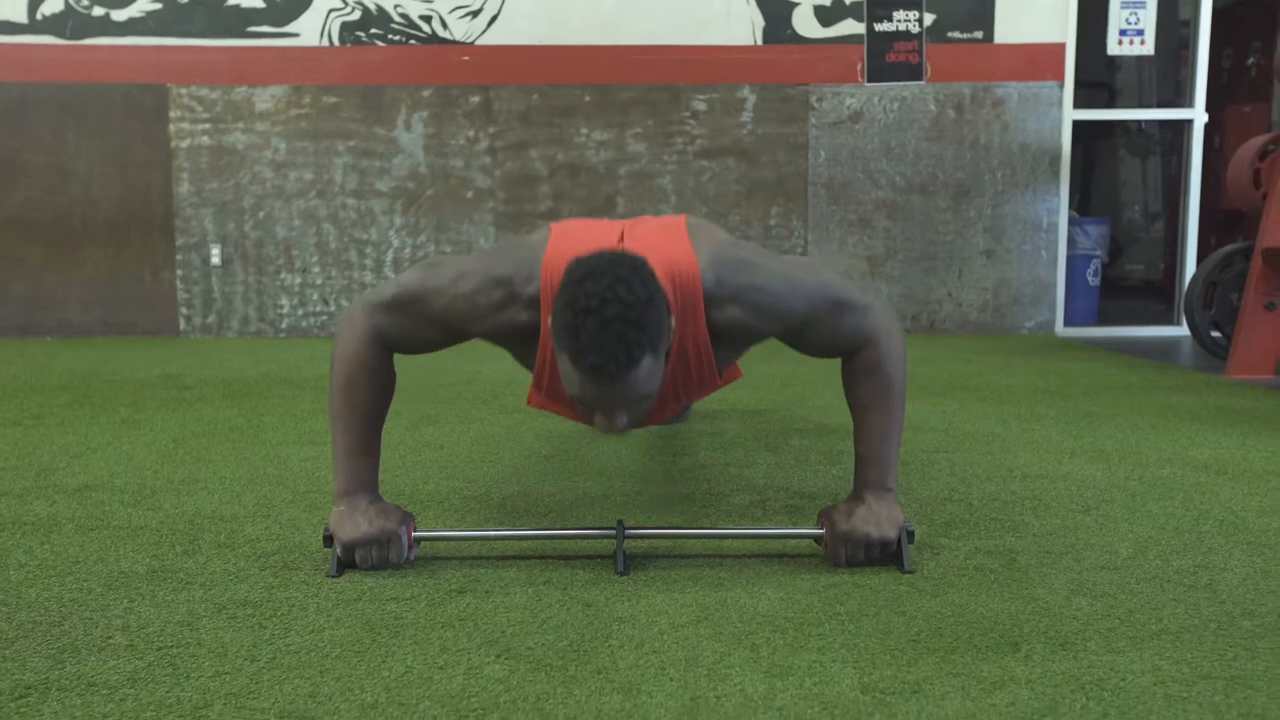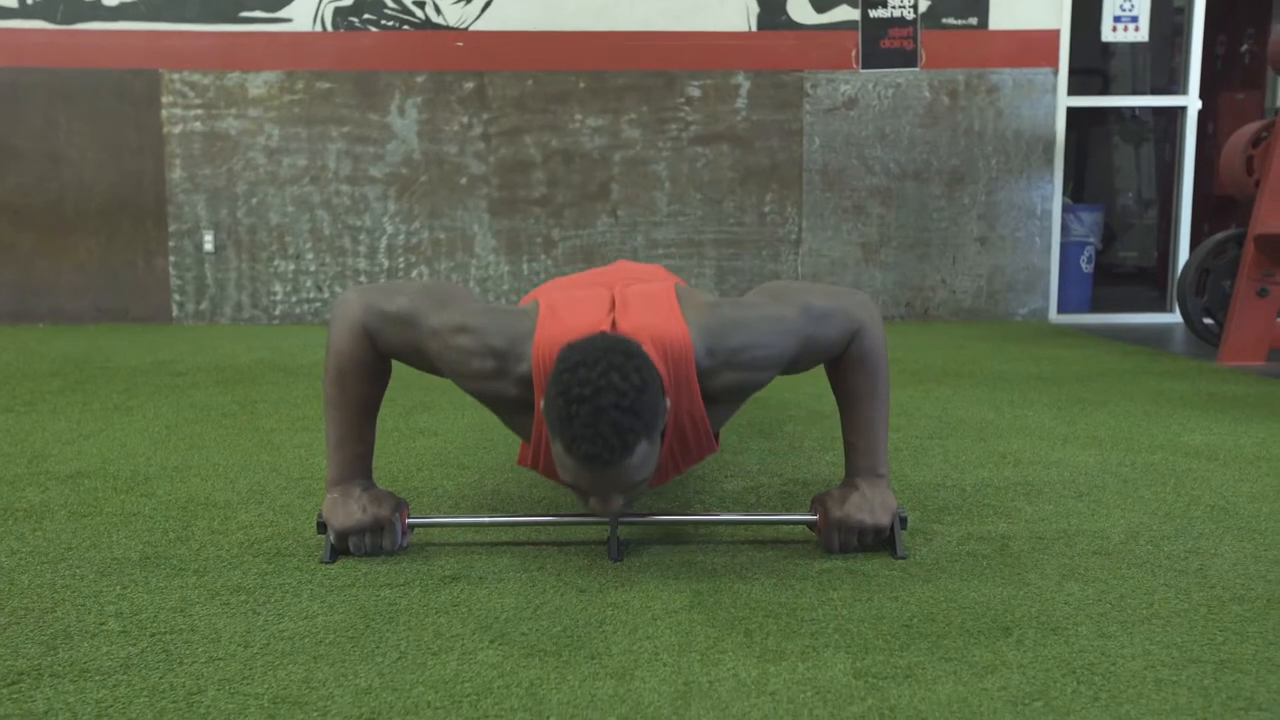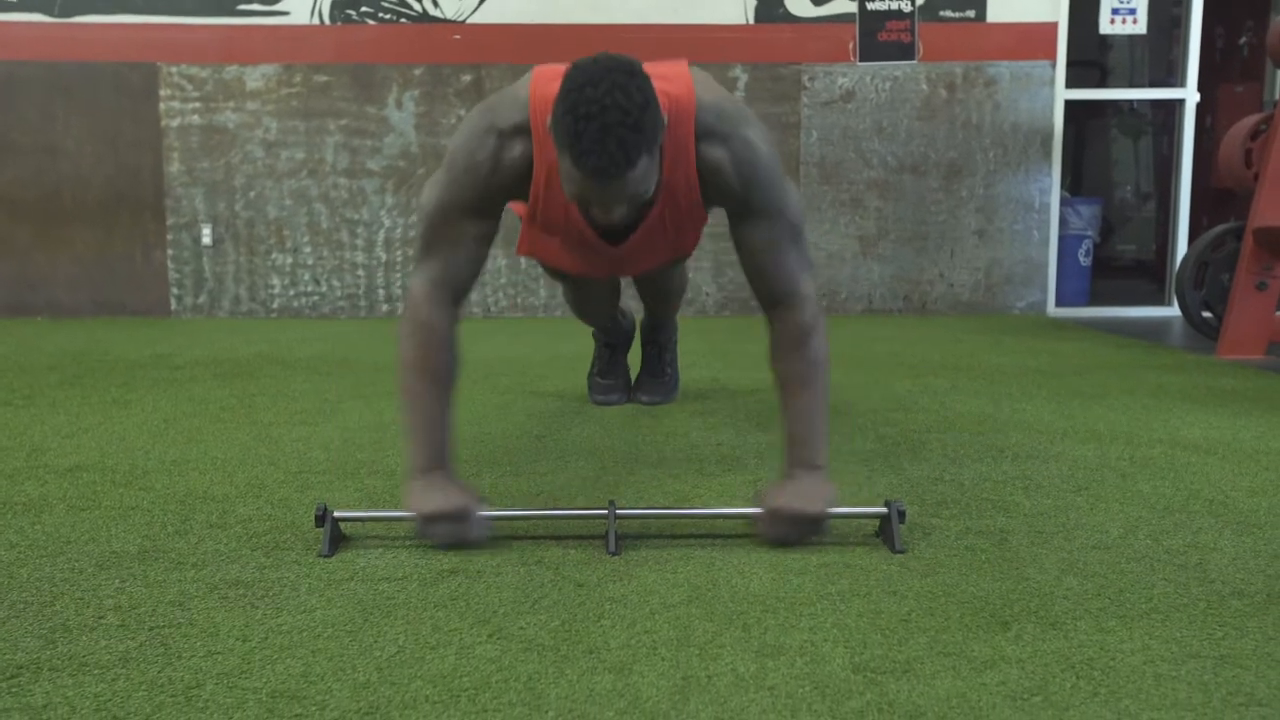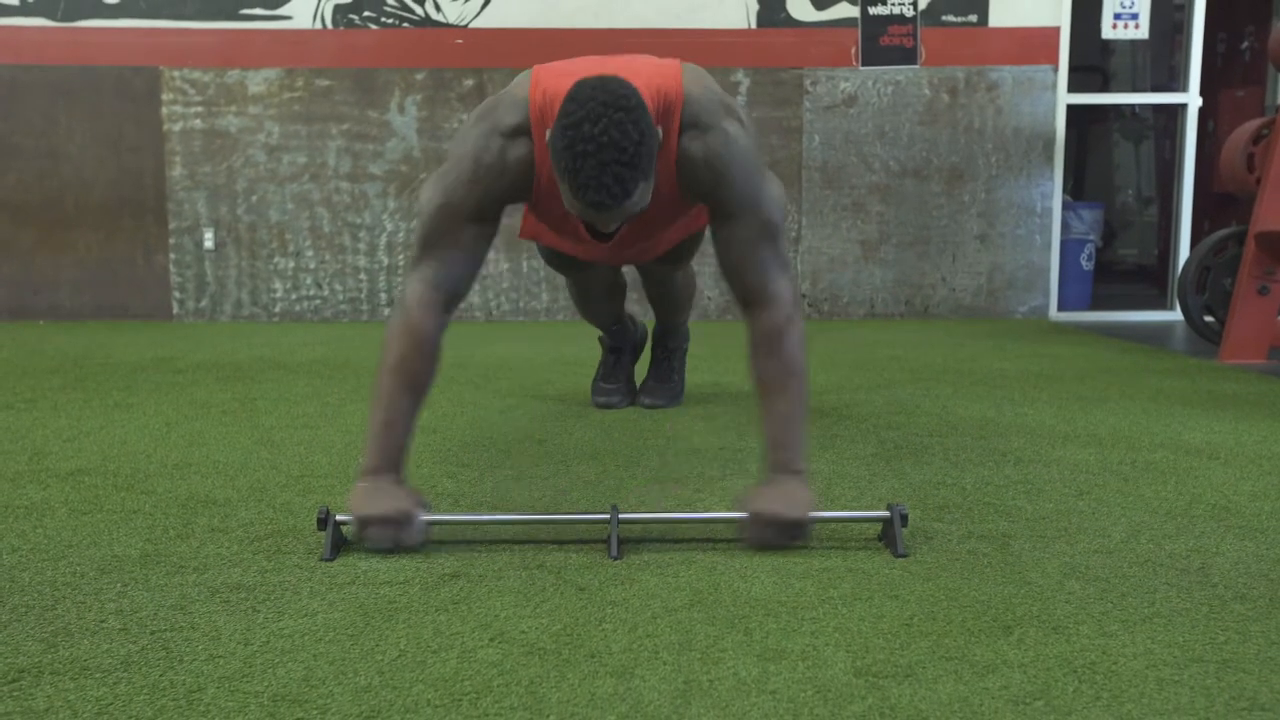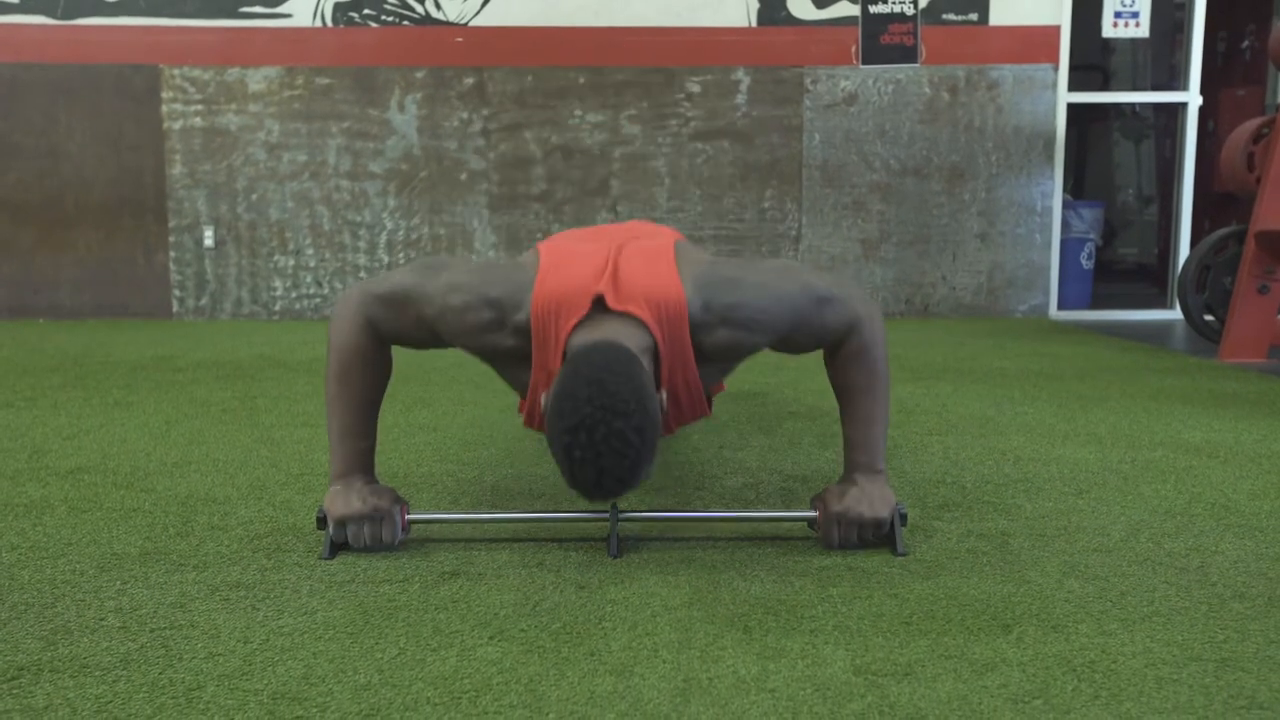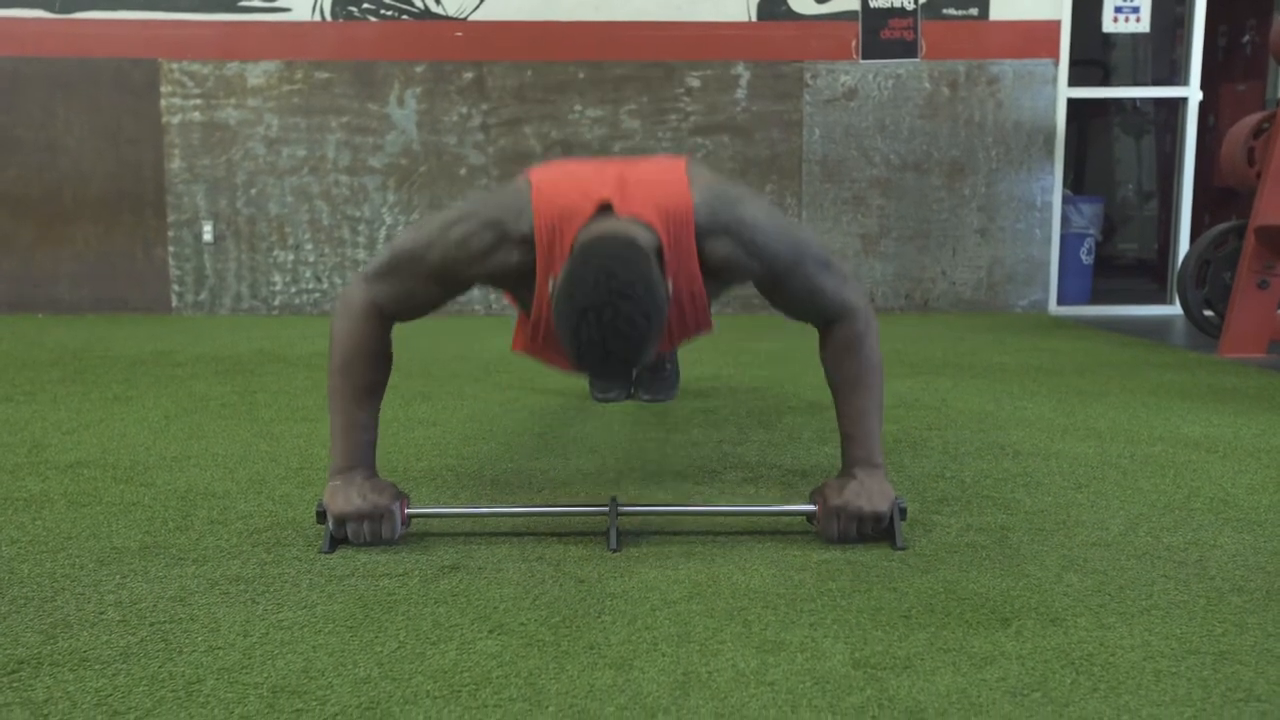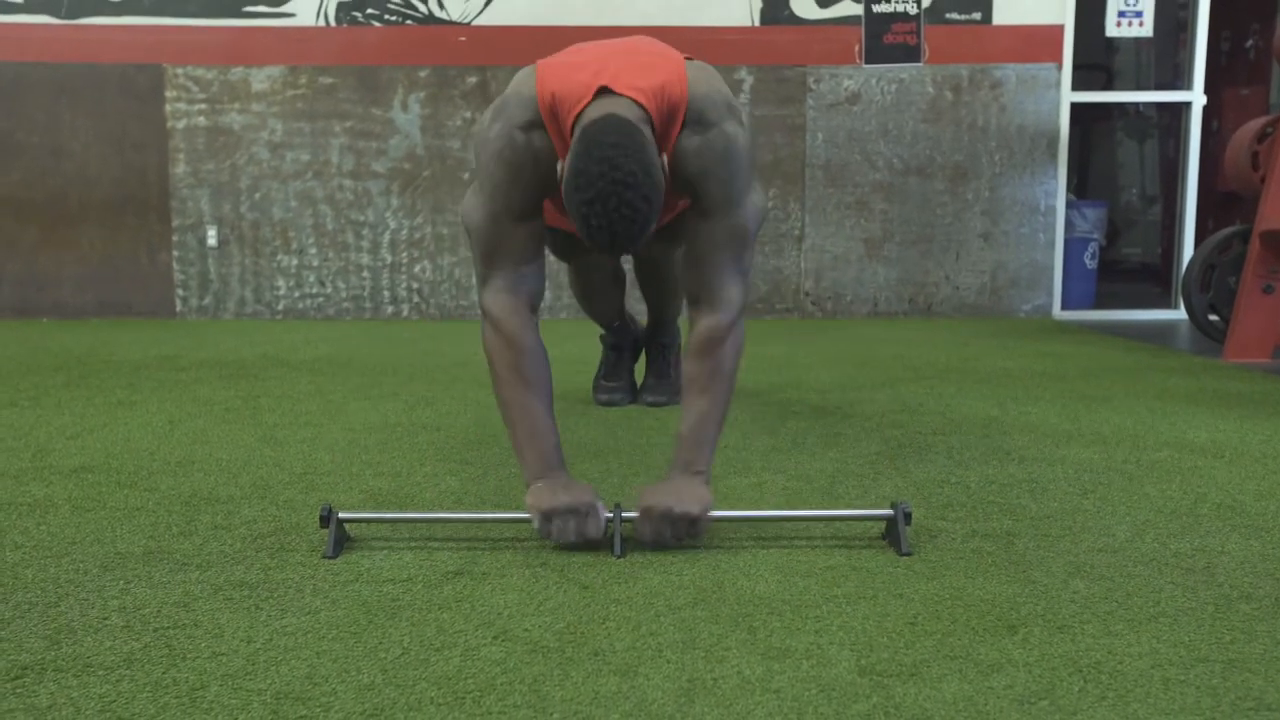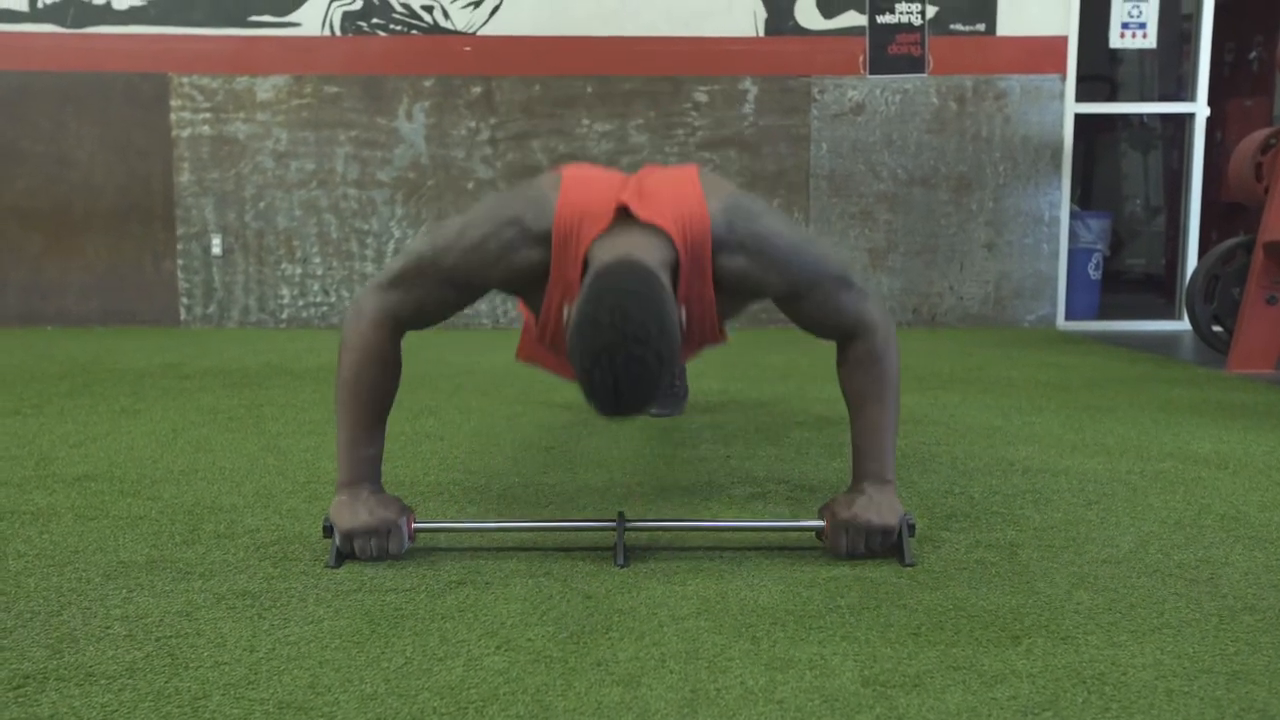
dt=0.5s
person 1, frame 1
left shoulder: (727, 295)
right shoulder: (513, 295)
left elbow: (876, 329)
right elbow: (362, 324)
left wrist: (876, 491)
right wrist: (354, 495)
person 1, frame 2
left shoulder: (714, 359)
right shoulder: (509, 363)
left elbow: (859, 318)
right elbow: (355, 314)
left wrist: (869, 479)
right wrist: (347, 484)
person 1, frame 3
left shoulder: (728, 142)
right shoulder: (498, 139)
left elbow: (791, 300)
right elbow: (431, 294)
left wrist: (808, 467)
right wrist: (428, 470)
left ankle: (660, 336)
right ankle: (610, 337)
person 1, frame 4
left shoulder: (711, 138)
right shoulder: (498, 144)
left elbow: (771, 301)
right elbow: (427, 297)
left wrist: (788, 472)
right wrist: (379, 472)
left ankle: (671, 340)
right ankle: (618, 338)
person 1, frame 5
left shoulder: (711, 314)
right shoulder: (509, 317)
left elbow: (858, 317)
right elbow: (356, 310)
left wrist: (866, 473)
right wrist: (349, 477)
right hip: (572, 260)
person 1, frame 6
left shoulder: (719, 232)
right shoulder: (506, 235)
left elbow: (847, 309)
right elbow: (361, 302)
left wrist: (865, 466)
right wrist: (350, 471)
left hip: (669, 234)
right hip: (557, 250)
left ankle: (662, 353)
person 1, frame 7
left shoulder: (709, 131)
right shoulder: (516, 133)
left elbow: (720, 304)
right elbow: (504, 301)
left wrist: (690, 473)
right wrist: (545, 476)
left hip: (673, 137)
left ankle: (664, 338)
right ankle: (618, 337)
person 1, frame 8
left shoulder: (738, 246)
right shoulder: (517, 238)
left elbow: (867, 327)
right elbow: (374, 314)
left wrist: (876, 483)
right wrist: (356, 485)
left hip: (681, 281)
right hip: (571, 283)
left ankle: (672, 364)
